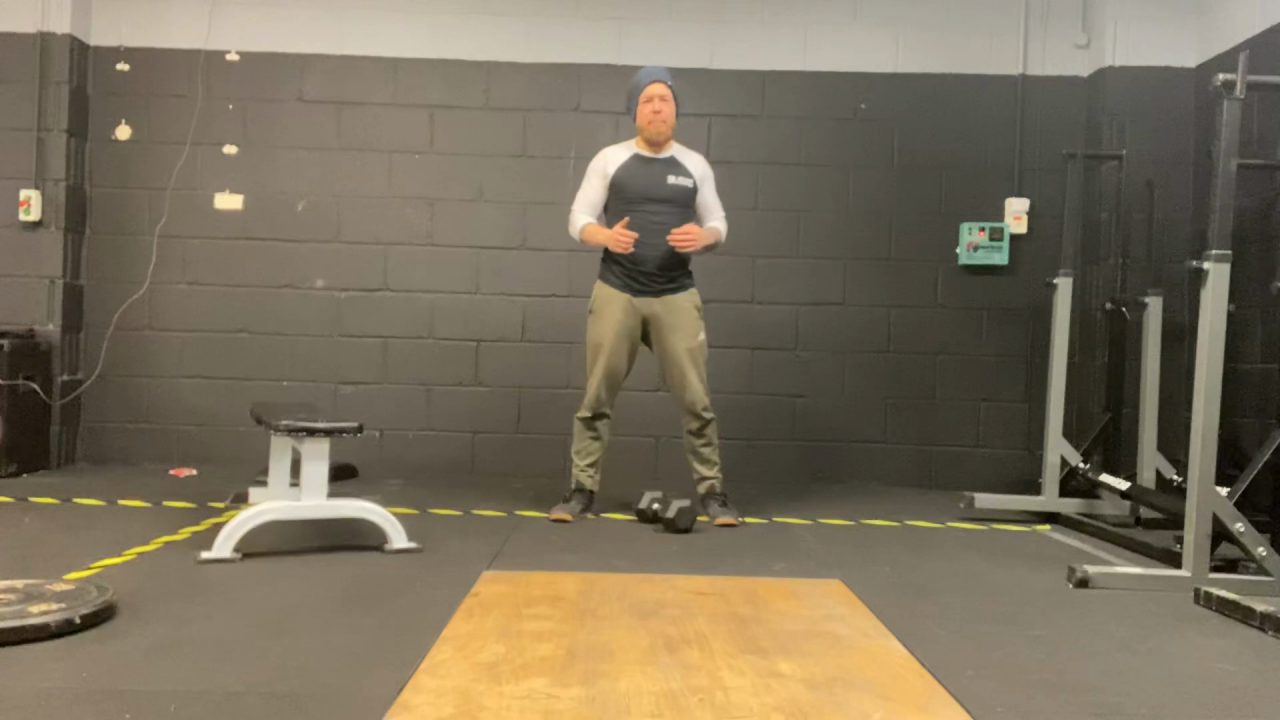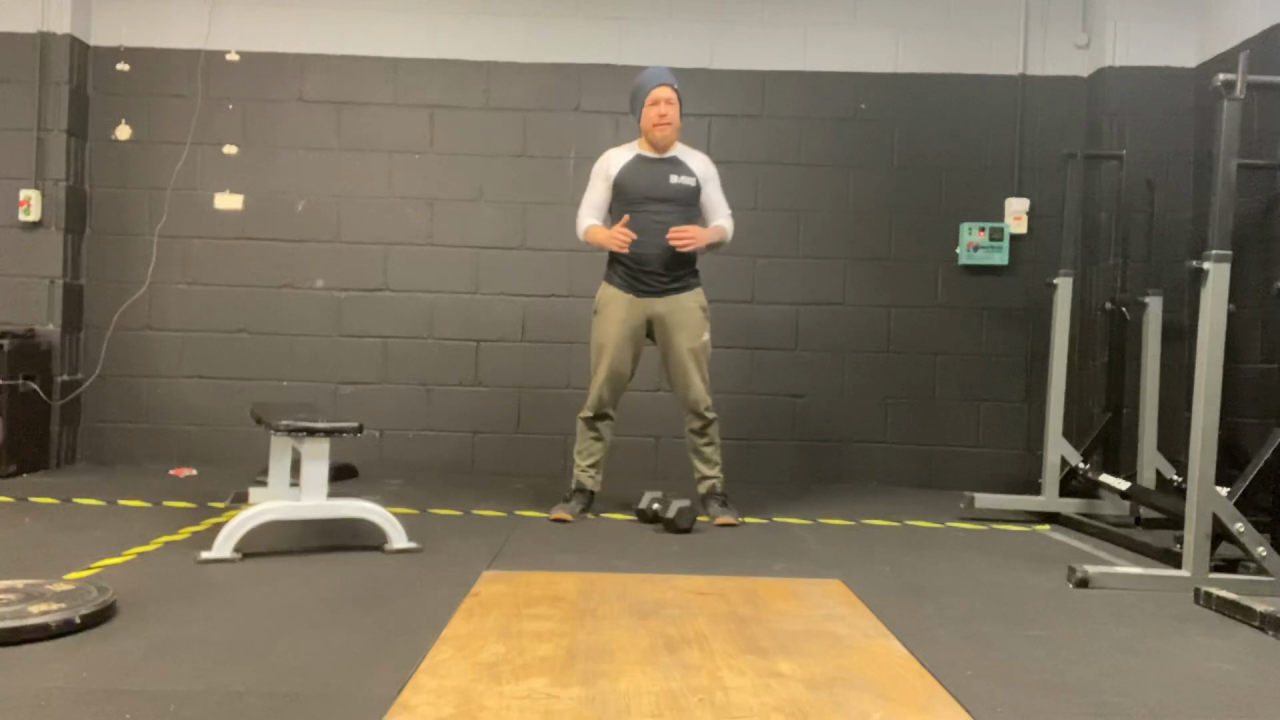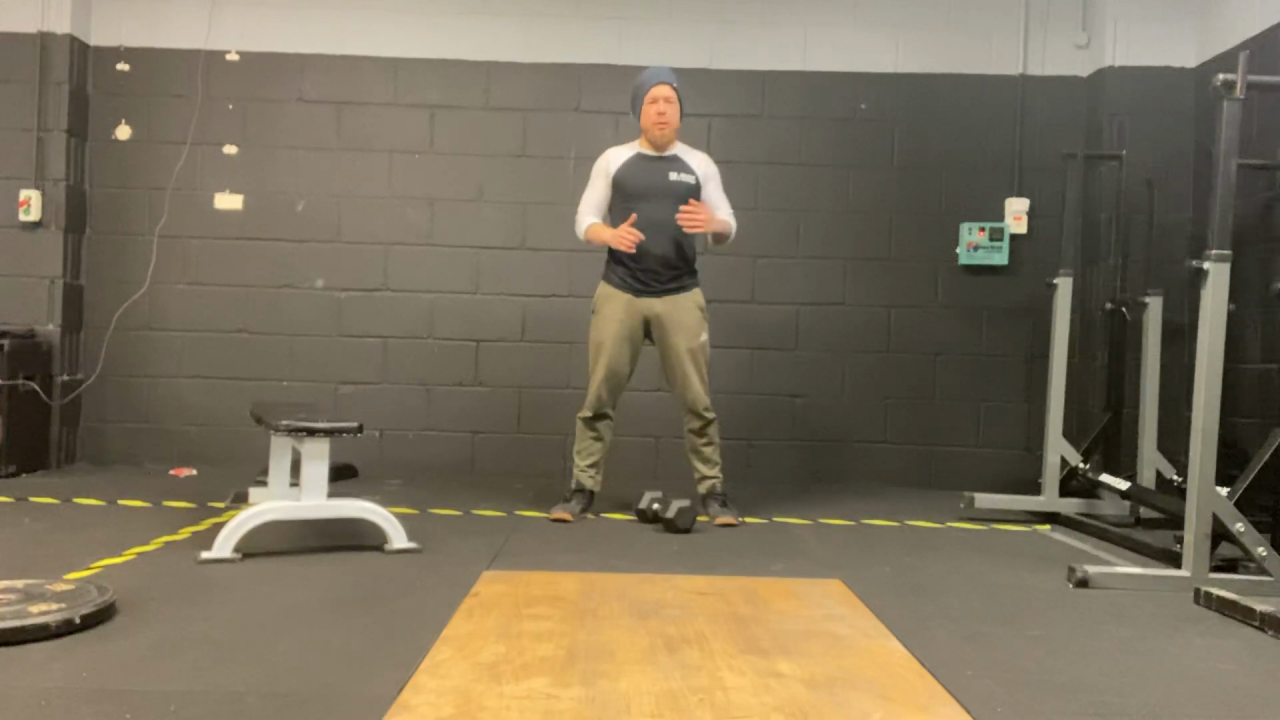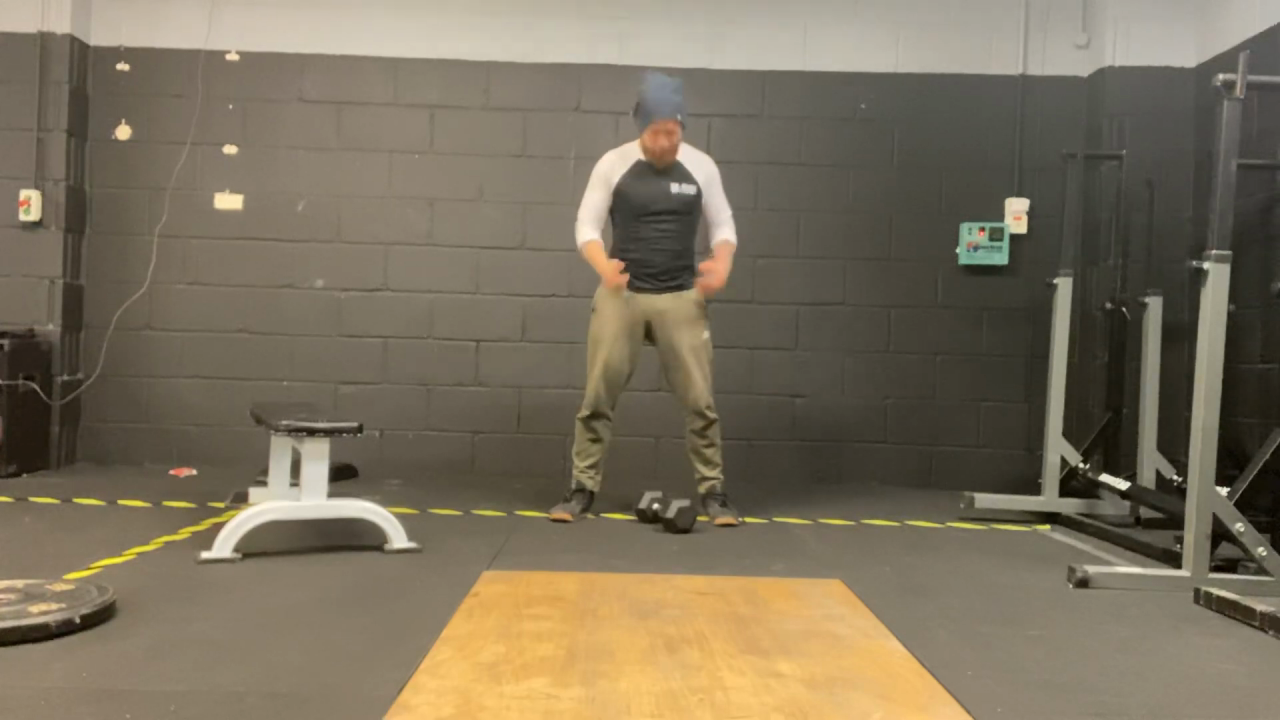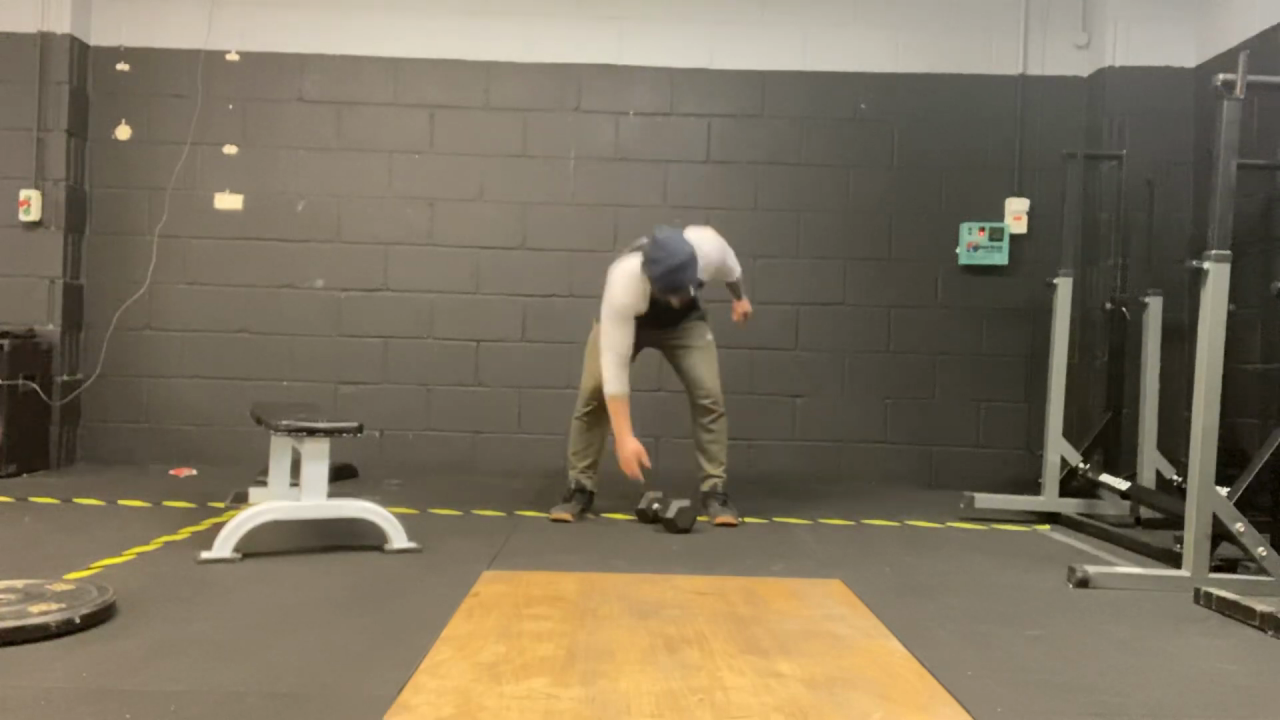
dt=0.5s
person 1, frame 1
left shoulder: (695, 165)
right shoulder: (609, 160)
left elbow: (719, 225)
right elbow: (578, 220)
left wrist: (703, 236)
right wrist: (607, 236)
left hip: (677, 296)
right hip: (615, 294)
left knee: (695, 400)
right knee: (596, 398)
left ankle: (712, 492)
right ankle: (581, 489)
person 1, frame 2
left shoulder: (699, 164)
right shoulder: (613, 161)
left elbow: (724, 225)
right elbow: (585, 222)
left wrist: (704, 235)
right wrist: (607, 237)
left hip: (682, 296)
right hip: (621, 294)
left knee: (698, 400)
right knee: (600, 397)
left ankle: (713, 492)
right ankle: (583, 489)
person 1, frame 3
left shoulder: (700, 164)
right shoulder: (613, 160)
left elbow: (729, 226)
right elbow: (584, 220)
left wrist: (712, 224)
right wrist: (610, 235)
left hip: (680, 296)
right hip: (618, 294)
left knee: (697, 401)
right knee: (599, 397)
left ankle: (712, 491)
right ankle: (582, 488)
person 1, frame 4
left shoulder: (702, 166)
right shoulder: (613, 164)
left elbow: (724, 225)
right elbow: (586, 226)
left wrist: (723, 264)
right wrist: (601, 265)
left hip: (682, 298)
right hip: (620, 296)
left knee: (699, 400)
right knee: (598, 397)
left ankle: (712, 491)
right ankle: (582, 488)
person 1, frame 5
left shoulder: (708, 247)
right shoulder: (623, 284)
left elbow: (731, 269)
right elbow: (613, 365)
left wrist: (740, 296)
right wrist: (624, 438)
left hip: (684, 322)
right hip: (627, 320)
left knee: (708, 394)
right knee: (591, 391)
left ankle: (714, 492)
right ankle: (580, 490)
